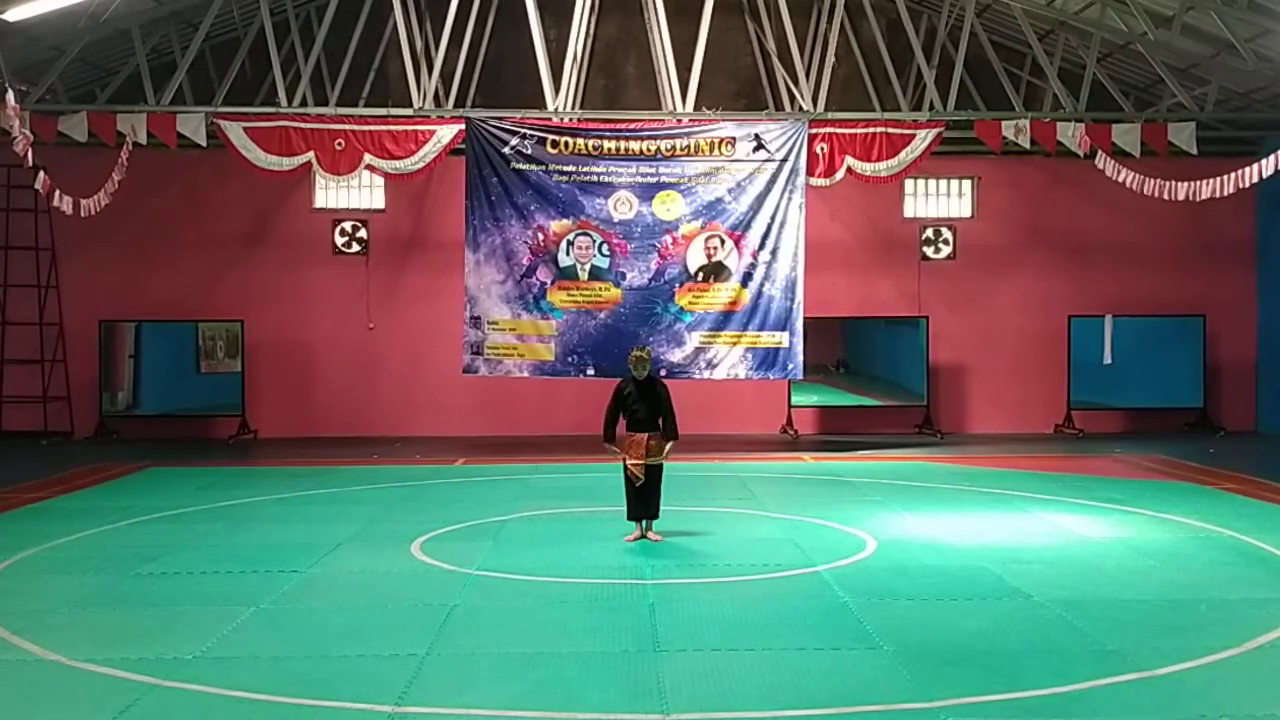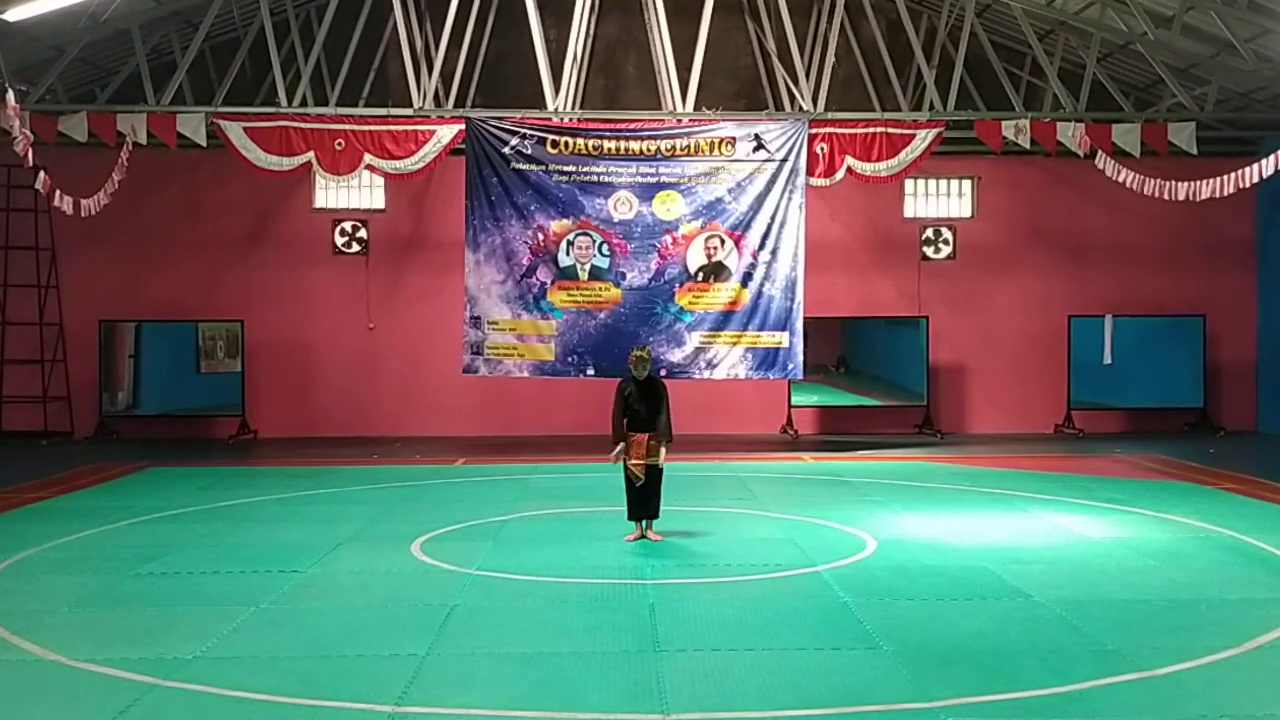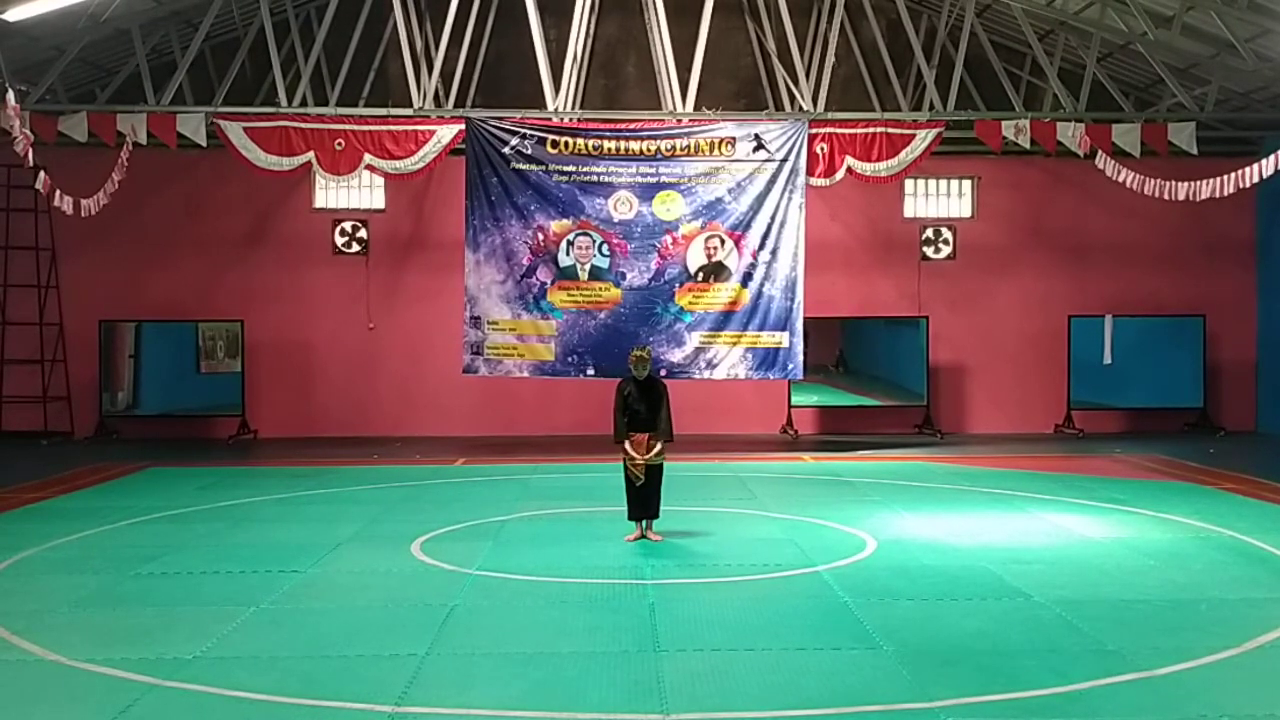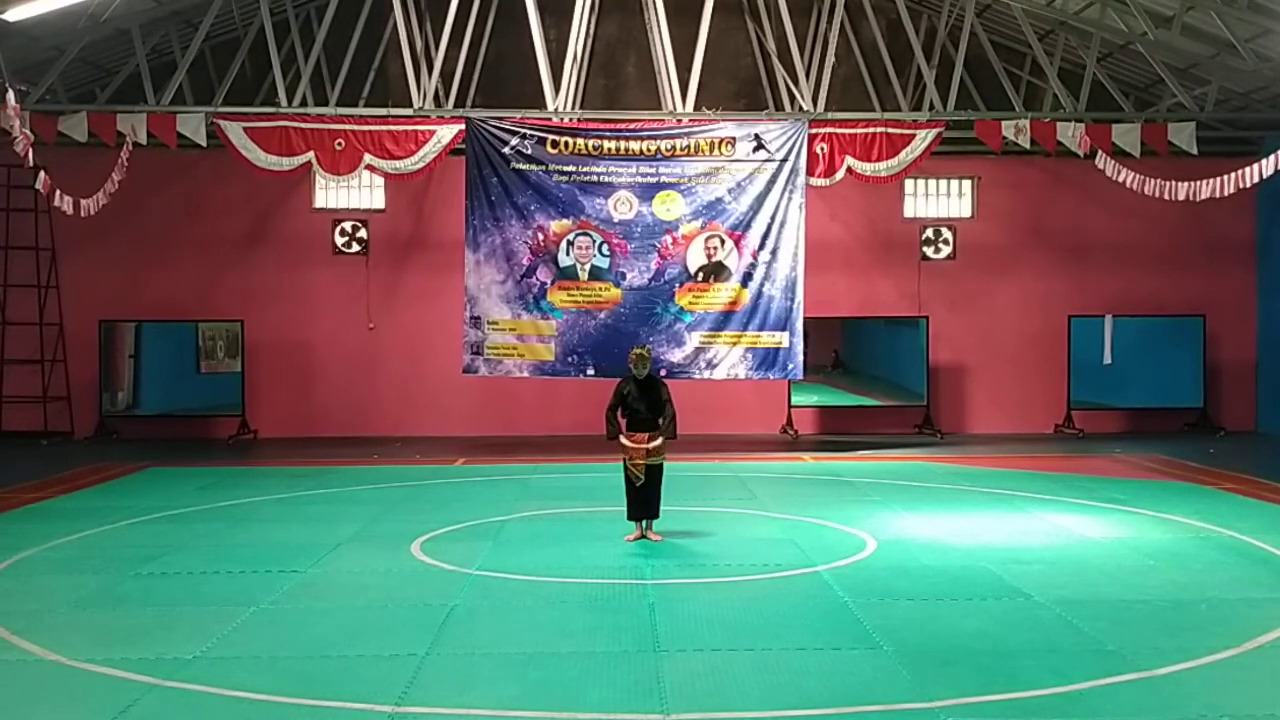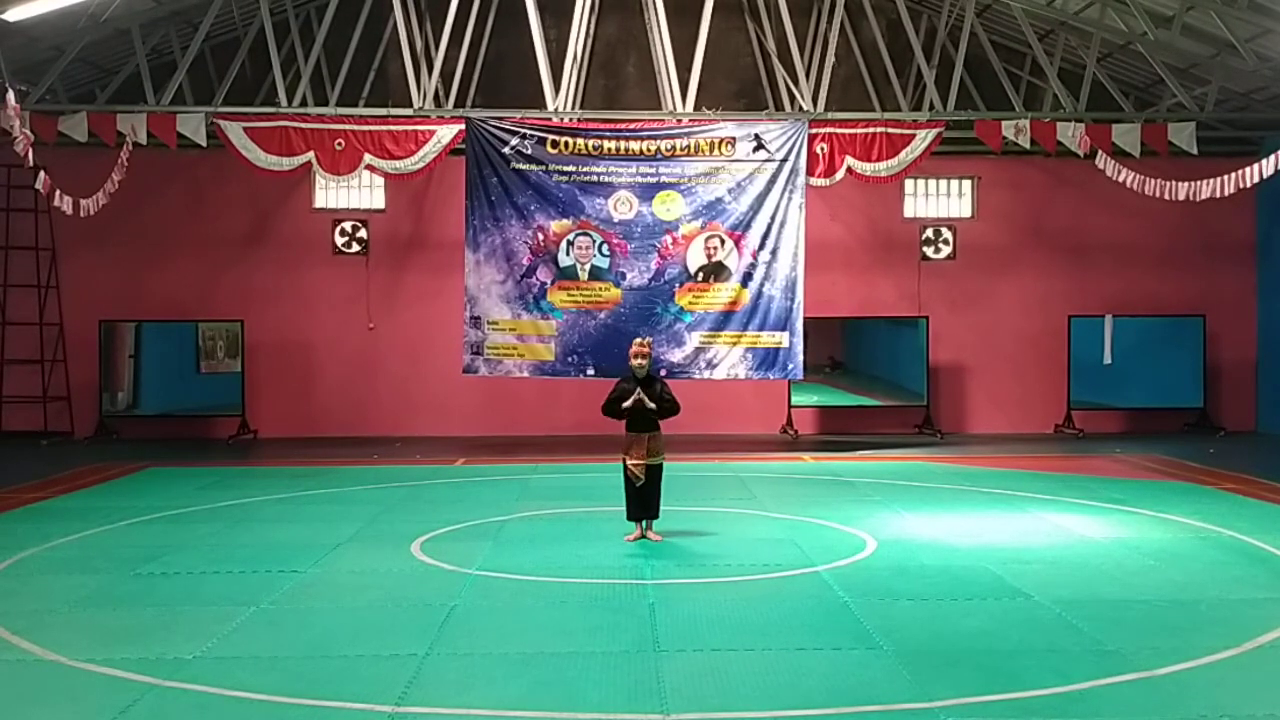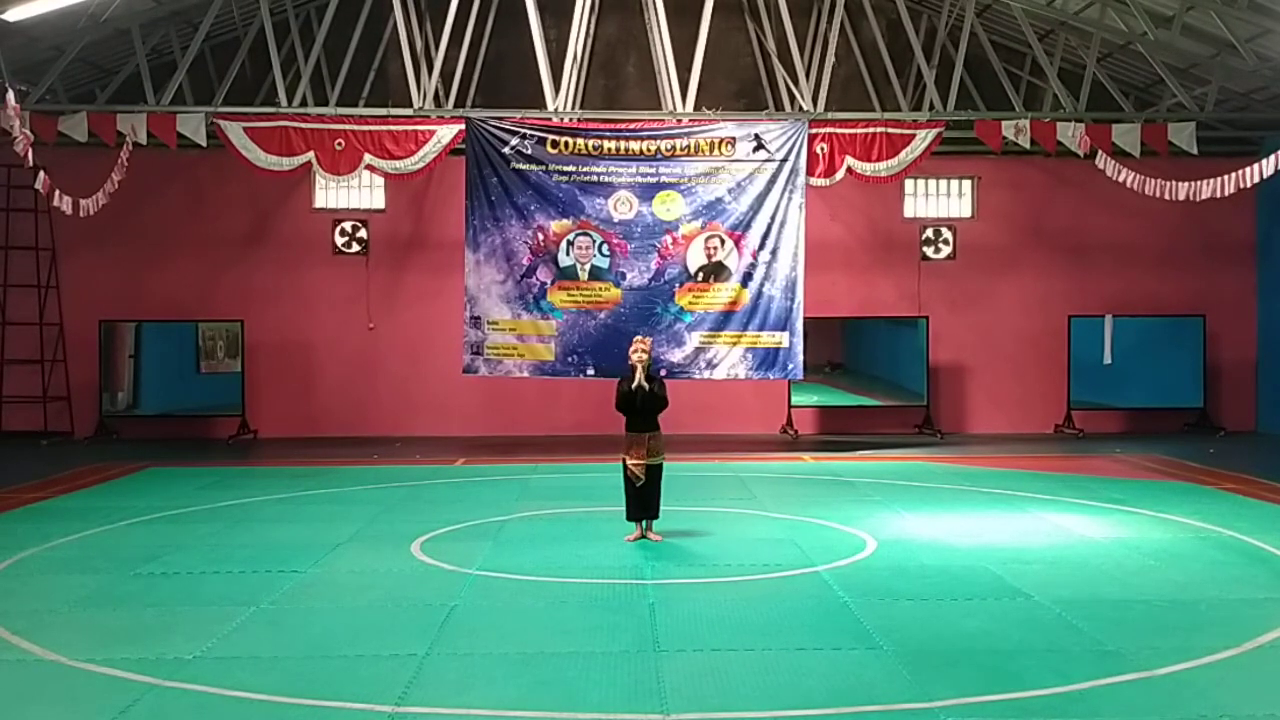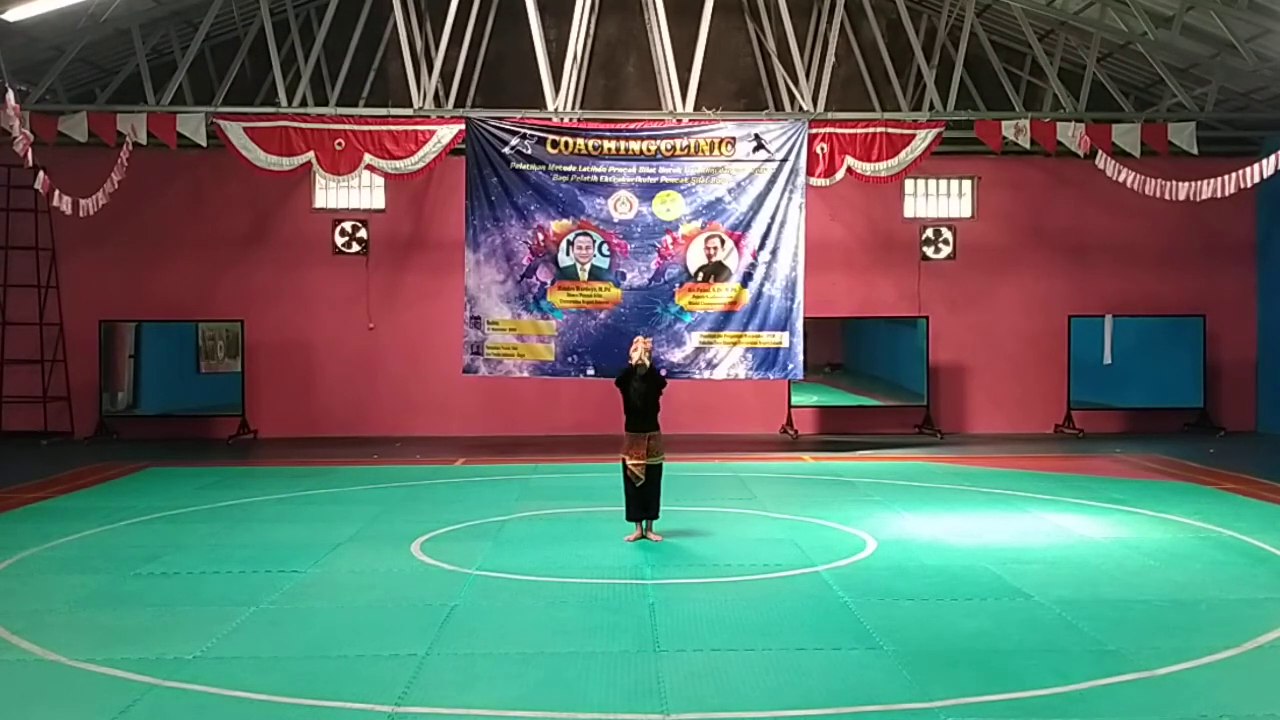
dt=0.3s
person 1, frame 1
left shoulder: (658, 386)
right shoulder: (623, 386)
left elbow: (668, 414)
right elbow: (612, 414)
left wrist: (670, 440)
right wrist: (609, 440)
left hip: (654, 439)
right hip: (632, 440)
left knee: (653, 485)
right knee: (633, 484)
left ankle: (649, 528)
right ankle: (638, 528)
person 1, frame 2
left shoulder: (658, 385)
right shoulder: (624, 386)
left elbow: (663, 414)
right elbow: (618, 414)
left wrist: (663, 443)
right wrist: (620, 442)
left hip: (653, 440)
right hip: (632, 440)
left knee: (653, 485)
right knee: (633, 485)
left ankle: (649, 527)
right ankle: (638, 528)
person 1, frame 3
left shoulder: (658, 386)
right shoulder: (624, 386)
left elbow: (664, 414)
right elbow: (619, 414)
left wrist: (661, 441)
right wrist: (624, 441)
left hip: (653, 440)
right hip: (632, 440)
left knee: (653, 485)
right knee: (633, 485)
left ankle: (649, 528)
right ankle: (638, 528)
person 1, frame 4
left shoulder: (658, 384)
right shoulder: (624, 385)
left elbow: (669, 411)
right elbow: (610, 411)
left wrist: (663, 436)
right wrist: (619, 435)
left hip: (653, 440)
right hip: (631, 440)
left knee: (653, 485)
right knee: (633, 484)
left ankle: (650, 528)
right ankle: (638, 528)
person 1, frame 5
left shoulder: (658, 383)
right shoulder: (624, 384)
left elbow: (674, 407)
right elbow: (606, 408)
left wrist: (652, 405)
right wrist: (627, 405)
left hip: (653, 439)
right hip: (632, 440)
left knee: (652, 484)
right knee: (633, 484)
left ankle: (649, 528)
right ankle: (638, 528)
person 1, frame 6
left shoulder: (656, 382)
right shoulder: (624, 382)
left elbow: (662, 404)
right elbow: (620, 406)
left wrist: (645, 385)
right wrist: (635, 384)
left hip: (653, 438)
right hip: (632, 439)
left knee: (652, 484)
right knee: (633, 484)
left ankle: (649, 528)
right ankle: (638, 528)
person 1, frame 7
left shoulder: (652, 378)
right shoulder: (627, 379)
left elbow: (661, 383)
right elbow: (619, 381)
left wrist: (646, 363)
right wrist: (635, 363)
left hip: (652, 438)
right hip: (632, 438)
left knee: (652, 484)
right knee: (633, 483)
left ankle: (649, 528)
right ankle: (638, 528)
